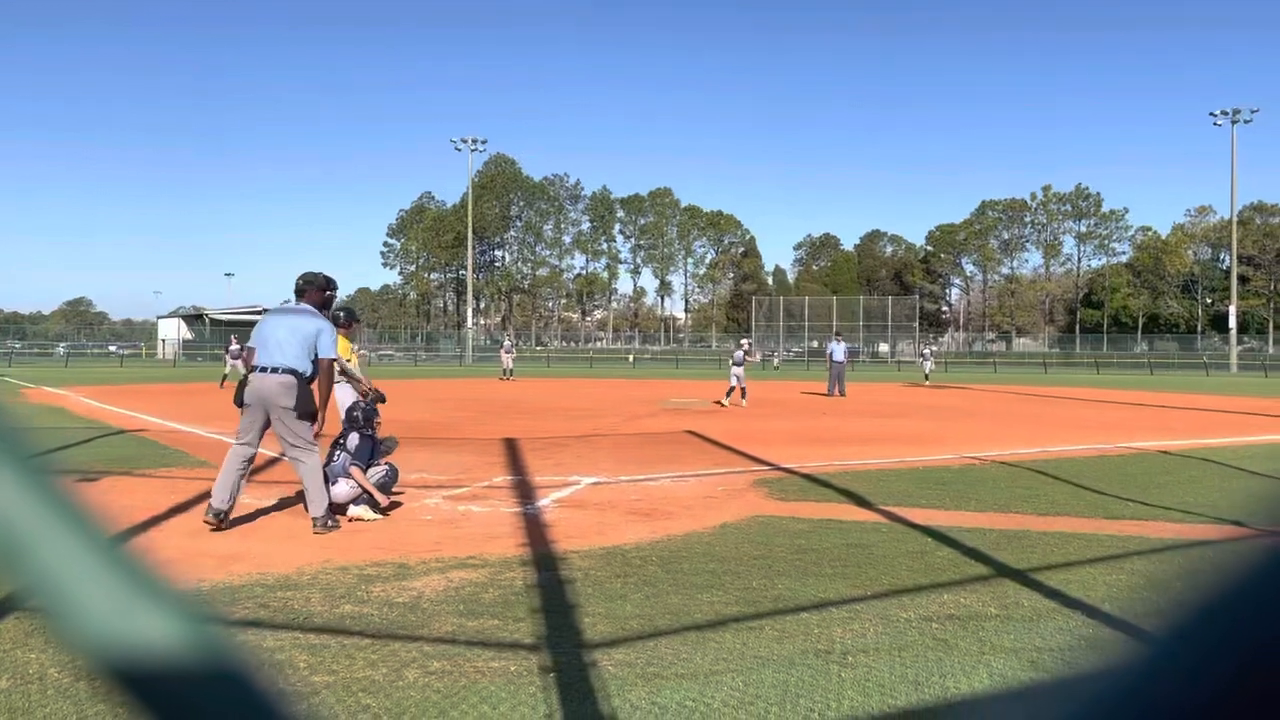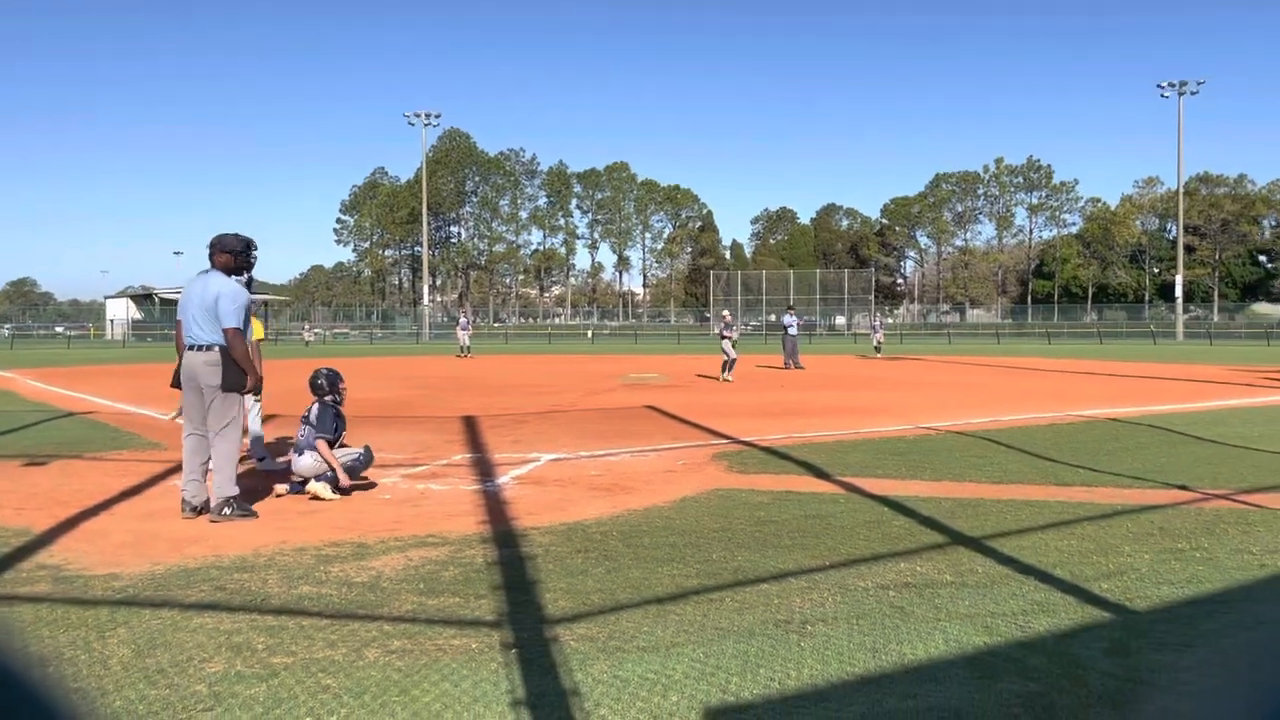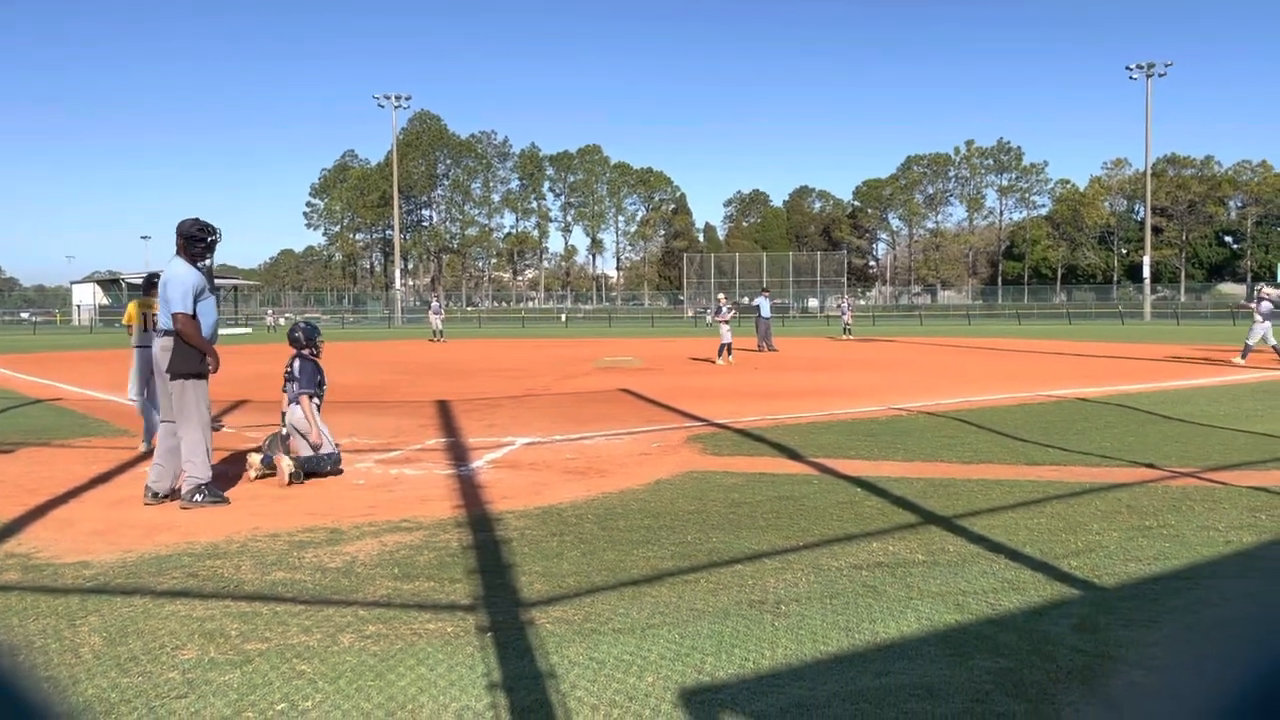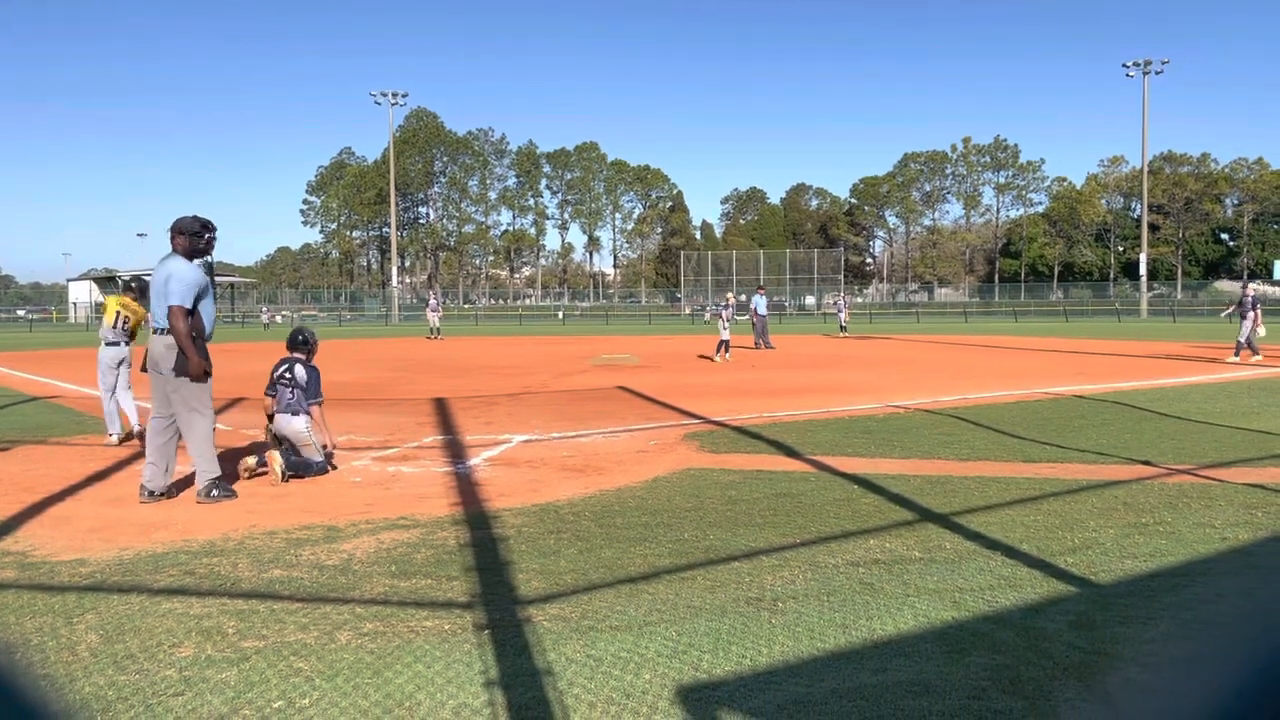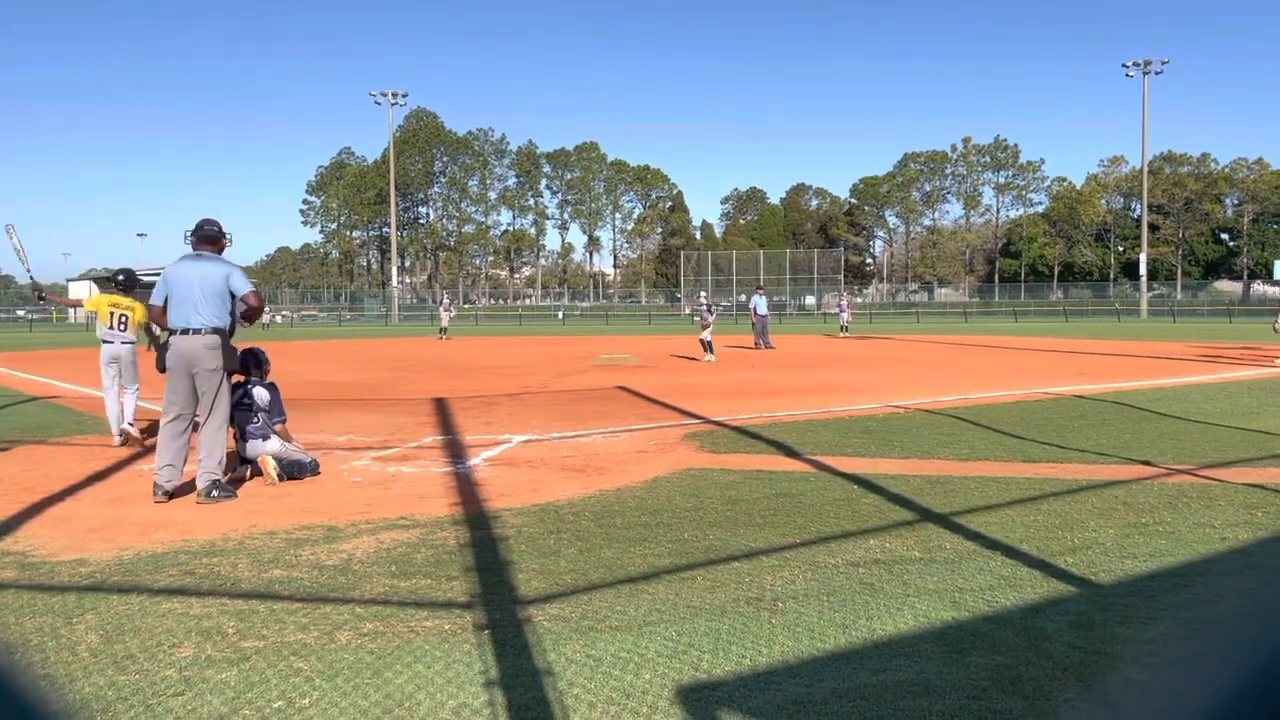
dt=1s
person 1, frame 1
left shoulder: (270, 315)
right shoulder: (322, 324)
left elbow: (248, 358)
right elbow: (325, 369)
right wrist: (321, 410)
left hip: (255, 383)
right hip: (289, 387)
left knee: (243, 447)
right knee: (305, 452)
left ankle: (217, 507)
right ankle: (321, 516)
person 1, frame 2
left shoulder: (192, 285)
right shoulder: (231, 289)
left elbow: (180, 331)
right elbow: (233, 337)
left wrist: (185, 364)
right wrist: (252, 372)
left hip: (190, 361)
right hip: (218, 363)
left knee: (194, 432)
right knee: (225, 434)
left ankle: (192, 499)
right ankle: (223, 501)
person 1, frame 3
left shoulder: (183, 269)
right shoulder: (184, 274)
right elbow: (182, 323)
right wrist: (210, 351)
left hip: (170, 350)
right hip: (181, 351)
left knee: (172, 420)
right knee: (194, 419)
left ankle: (159, 486)
right ankle: (195, 488)
person 1, frame 4
left shoulder: (166, 266)
right shoulder: (186, 271)
right elbow: (176, 317)
right wrist: (194, 356)
left hip: (160, 347)
right hip: (180, 348)
left knee: (163, 417)
right knee: (198, 416)
left ankle: (153, 485)
right ankle: (208, 483)
person 1, frame 5
left shoulder: (173, 269)
right shoulder: (227, 270)
left elbow: (155, 312)
right elbow: (255, 302)
right wrist: (248, 318)
left hip: (177, 345)
right hip: (211, 346)
left knee: (174, 416)
right knee: (214, 417)
left ankle: (163, 483)
right ankle: (209, 484)
